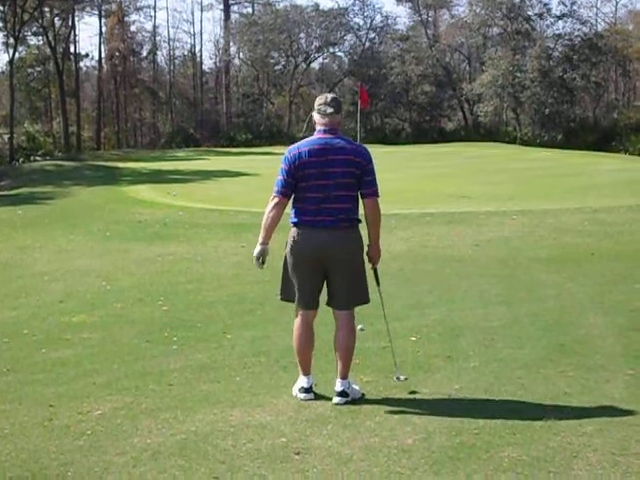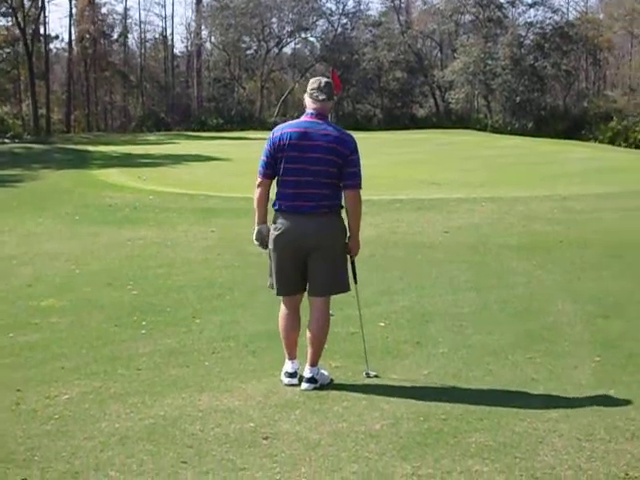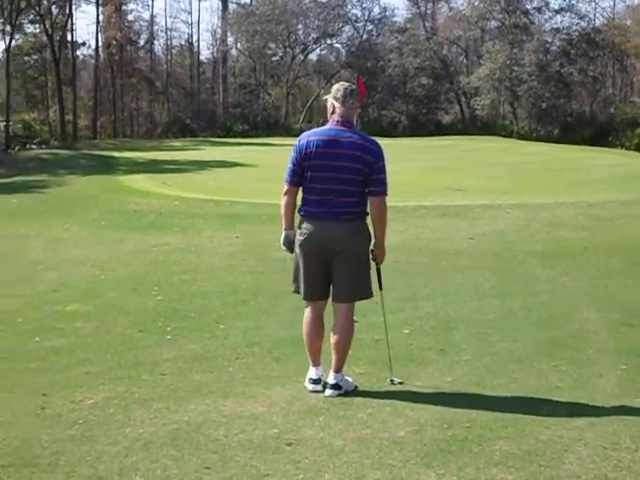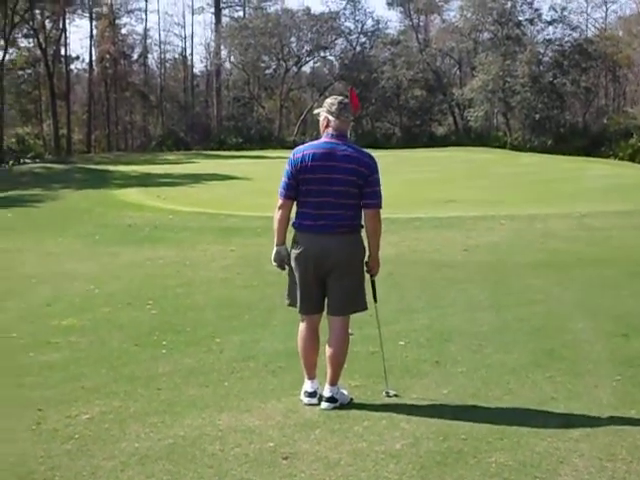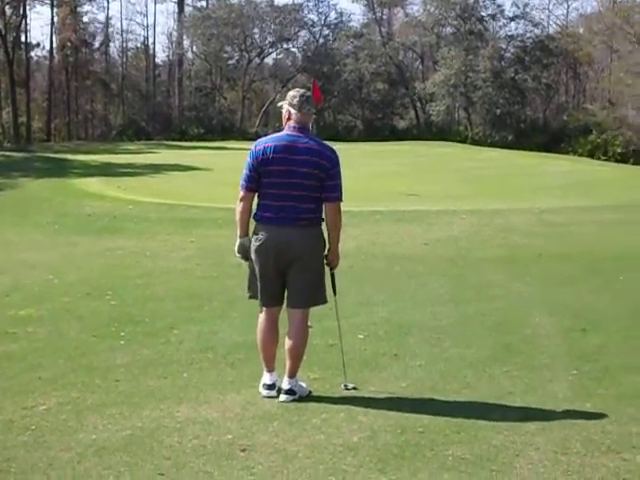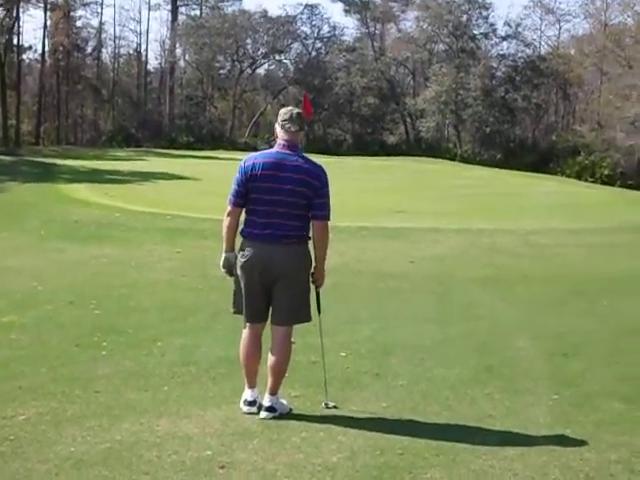
dt=0.5s
person 1, frame 1
left shoulder: (296, 152)
right shoulder: (359, 153)
left elbow: (278, 201)
right elbow: (371, 204)
left wrist: (263, 242)
right wrist: (374, 244)
left hip: (305, 240)
right hip: (345, 240)
left knee: (304, 314)
right knee: (344, 315)
left ankle: (305, 381)
right ankle: (343, 385)
person 1, frame 2
left shoulder: (280, 133)
right shoulder: (344, 140)
left elbow: (262, 184)
right elbow: (352, 195)
left wrist: (261, 223)
right wrist: (354, 236)
left hip: (286, 225)
right hip: (326, 228)
left knee: (290, 301)
right knee: (319, 302)
left ankle: (290, 366)
right ankle: (312, 372)
person 1, frame 3
left shoulder: (306, 140)
right shoulder: (371, 148)
left elbow: (289, 191)
right elbow: (377, 202)
left wrist: (288, 229)
right wrist: (379, 242)
left hip: (312, 231)
right hip: (351, 234)
left knee: (313, 306)
right knee: (344, 309)
left ankle: (314, 373)
right ankle: (335, 378)
person 1, frame 4
left shoulder: (300, 154)
right shoulder: (365, 160)
left elbow: (283, 206)
right elbow: (372, 215)
left wrist: (279, 245)
right wrist: (374, 254)
left hip: (306, 244)
right hip: (346, 246)
left knee: (309, 319)
right knee: (339, 321)
left ankle: (310, 386)
right ankle: (332, 391)
person 1, frame 5
left shoulder: (261, 147)
right shoulder: (326, 154)
left elbow: (245, 198)
right elbow: (332, 208)
left wrist: (242, 236)
right wrist: (334, 247)
left hip: (267, 236)
right hip: (306, 239)
left knee: (268, 311)
right knee: (299, 314)
left ankle: (269, 378)
right ankle: (290, 383)
person 1, frame 6
left shoulder: (251, 163)
right shoulder: (316, 173)
left elbow: (232, 213)
right elbow: (320, 227)
left wrist: (228, 251)
right wrist: (319, 265)
left hip: (253, 253)
right hip: (292, 257)
left knee: (252, 327)
right knee: (281, 331)
left ankle: (249, 395)
right ankle: (271, 400)
